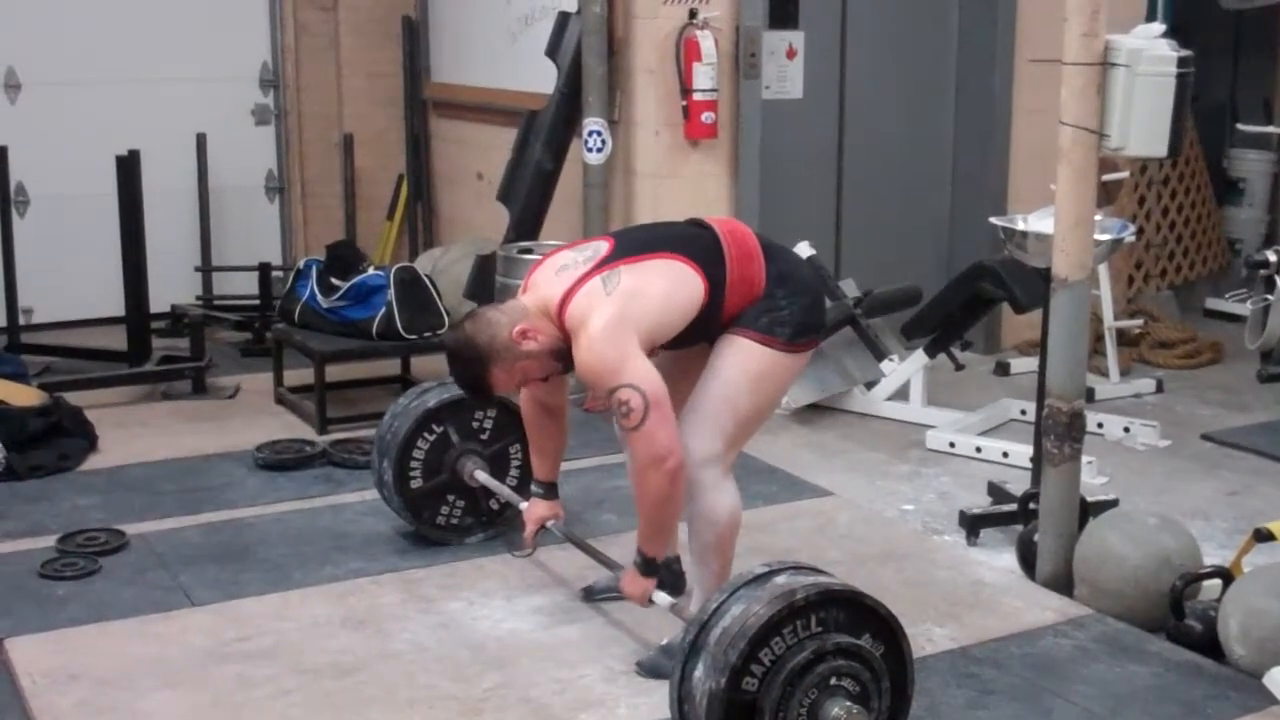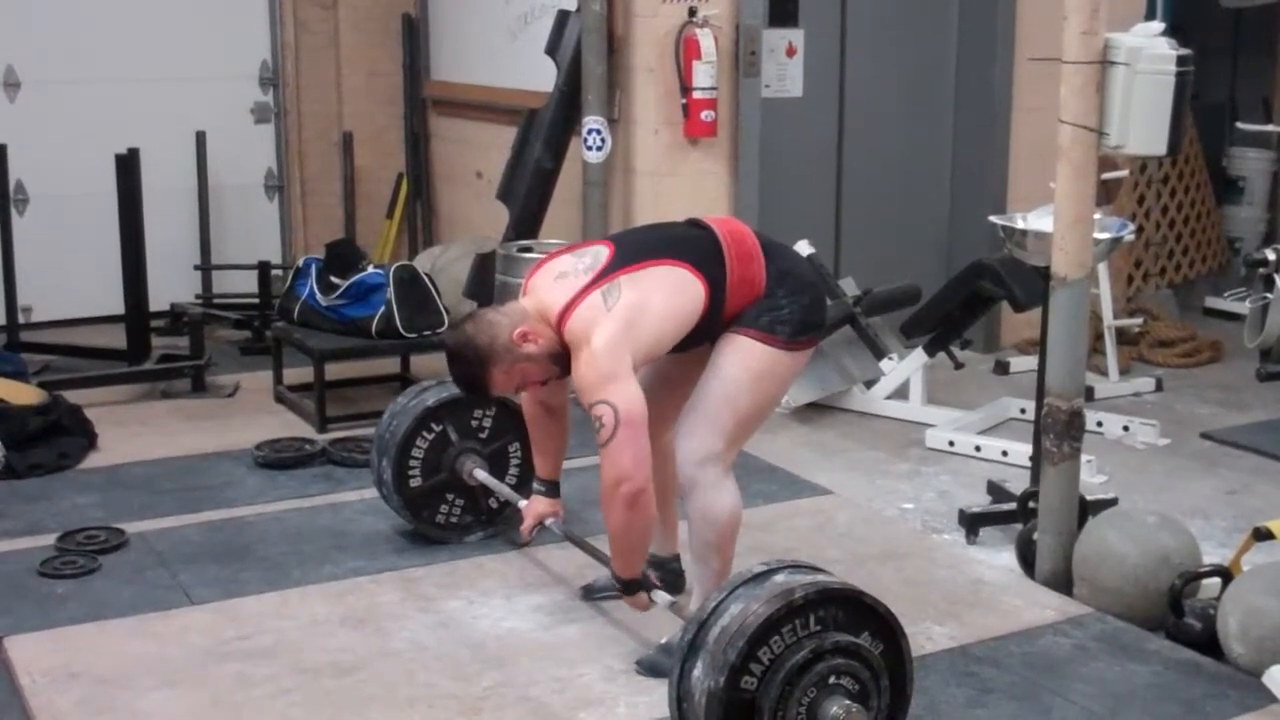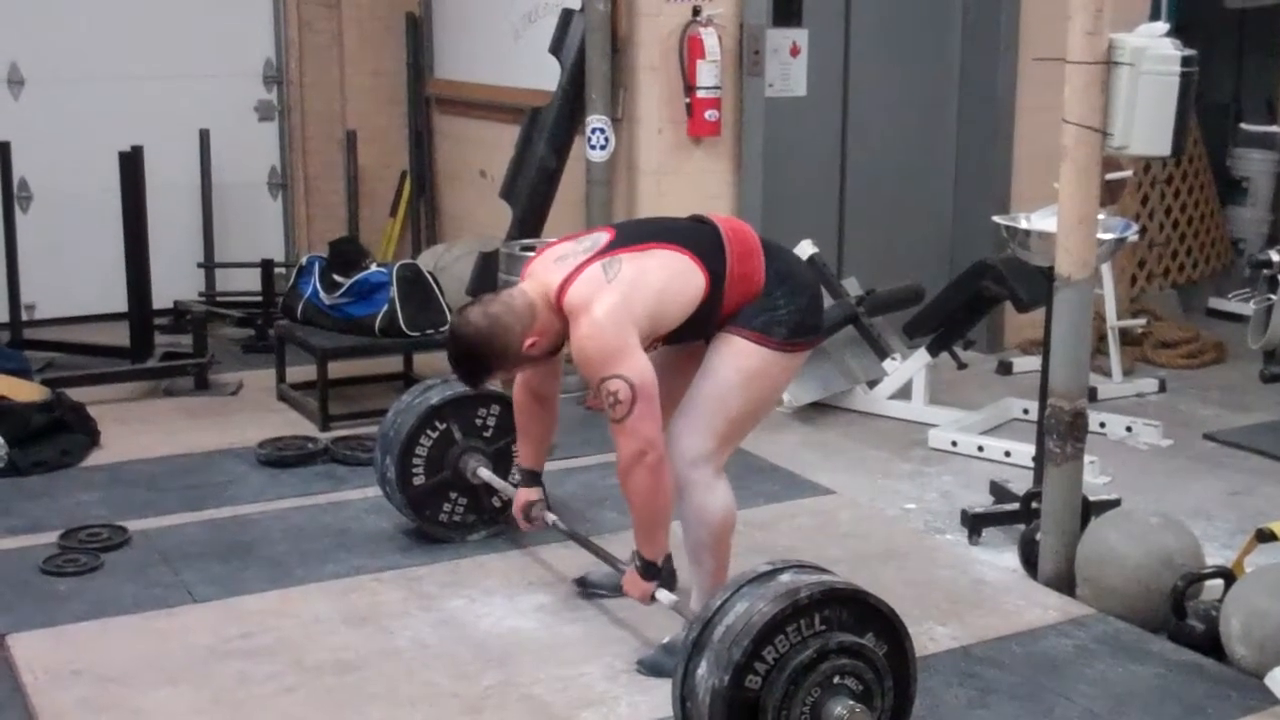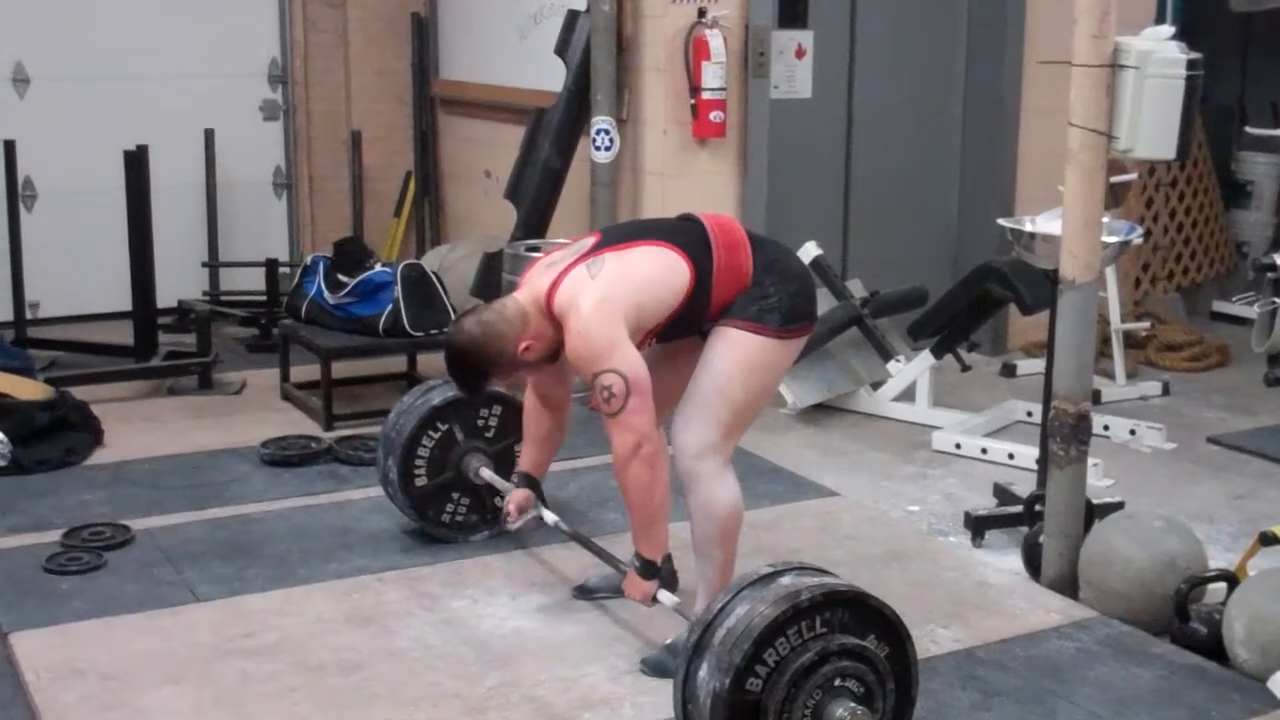
dt=0.5s
person 1, frame 1
left shoulder: (598, 336)
right shoulder: (532, 297)
left elbow: (665, 460)
right elbow: (544, 403)
left wrist: (645, 566)
right wrist: (544, 490)
left hip: (778, 300)
right hip: (719, 286)
left knee: (700, 458)
right knee: (637, 422)
right ankle: (667, 567)
person 1, frame 2
left shoulder: (597, 347)
right shoulder: (534, 299)
left elbow: (627, 484)
right elbow: (546, 403)
left wrist: (627, 583)
right wrist: (545, 488)
left hip: (779, 299)
right hip: (721, 276)
left knee: (700, 458)
right knee: (641, 425)
right ankle: (662, 563)
person 1, frame 3
left shoulder: (596, 326)
right shoulder: (533, 288)
left elbow: (644, 453)
right elbow: (535, 390)
left wrist: (647, 565)
right wrist: (528, 478)
left hip: (776, 300)
right hip: (717, 288)
left knee: (692, 456)
right knee: (634, 423)
right ankle: (654, 565)
person 1, frame 4
left shoulder: (587, 323)
right shoulder: (530, 299)
left elbow: (638, 446)
right elbow: (547, 399)
left wrist: (646, 564)
right wrist: (527, 480)
left hip: (768, 291)
right hip: (711, 288)
left knee: (697, 450)
right knee: (633, 419)
right ankle: (656, 567)
